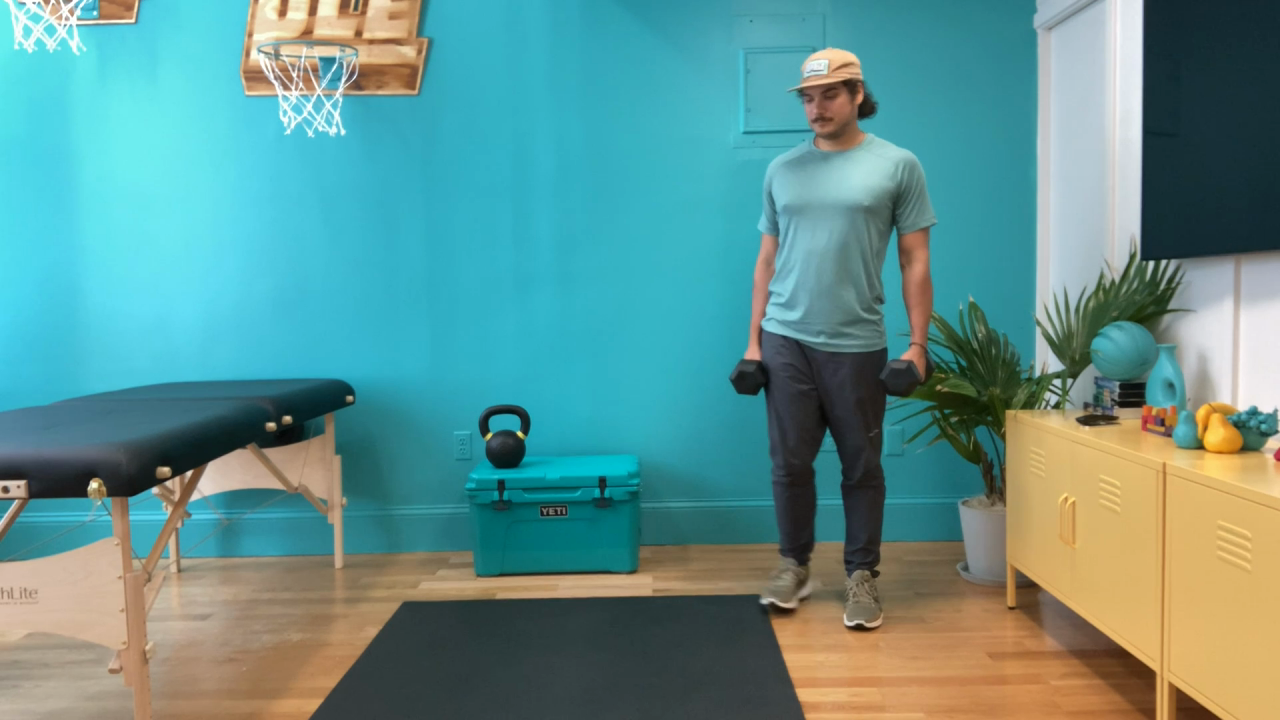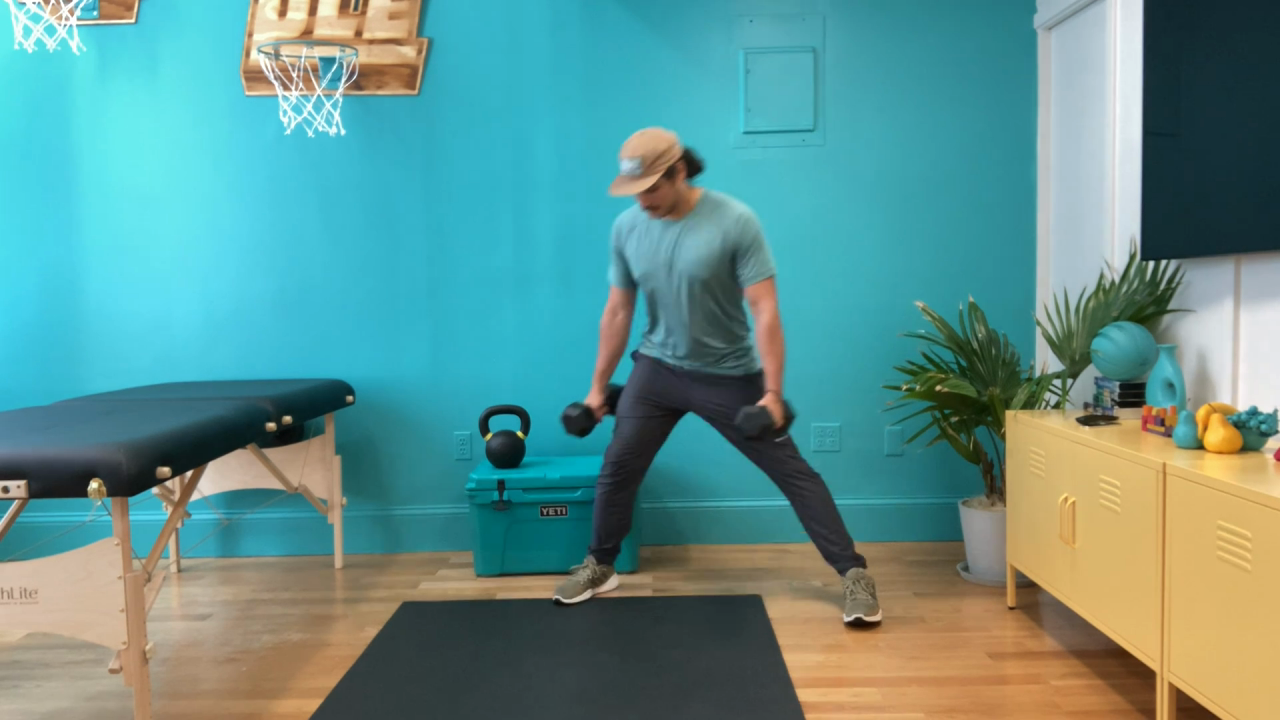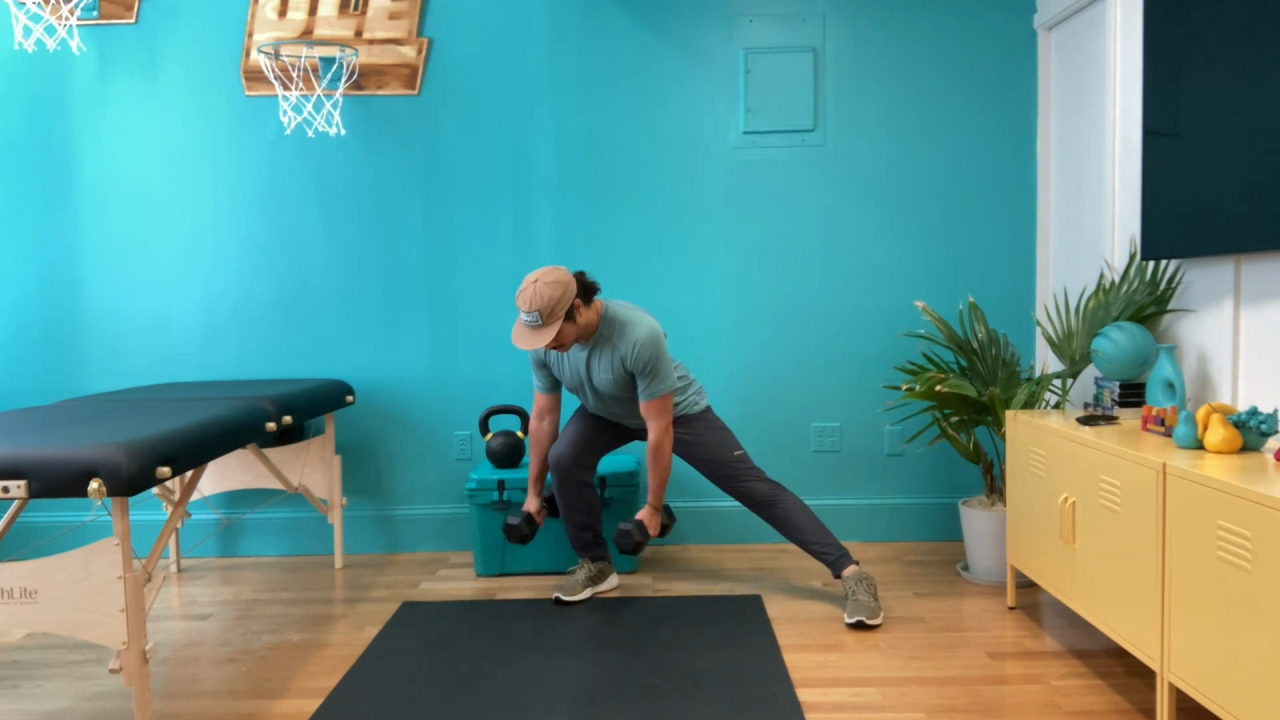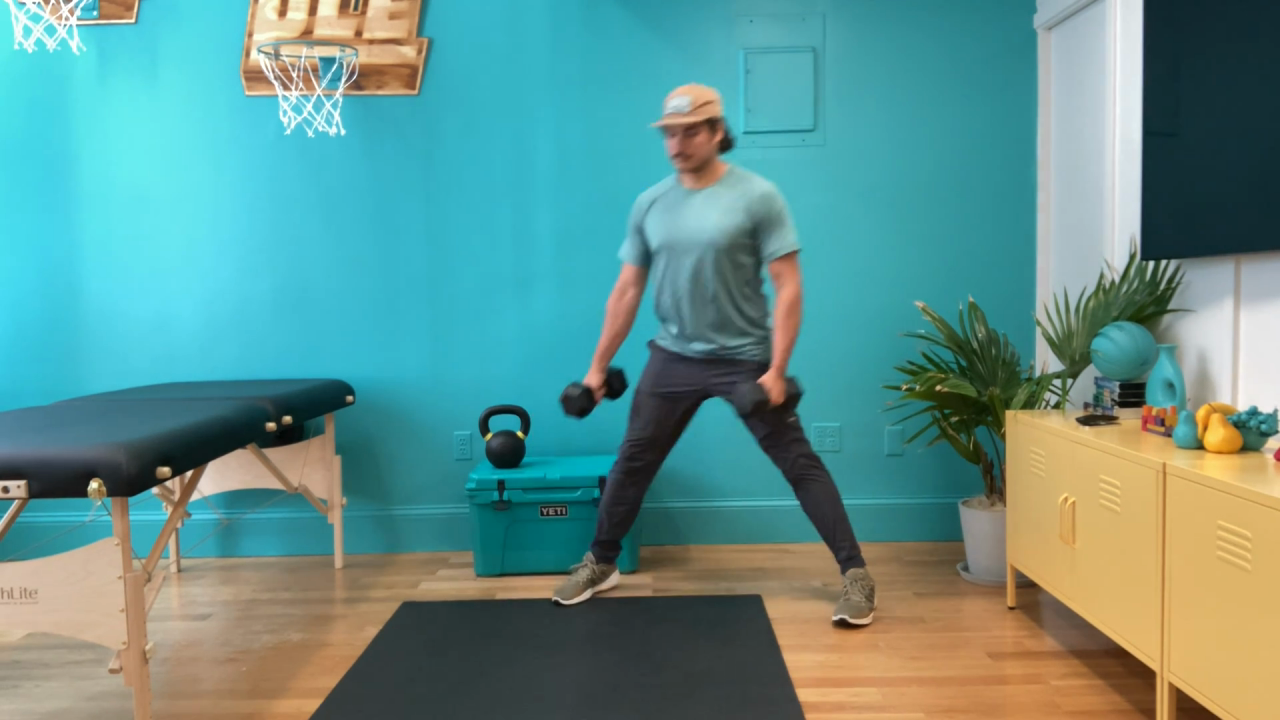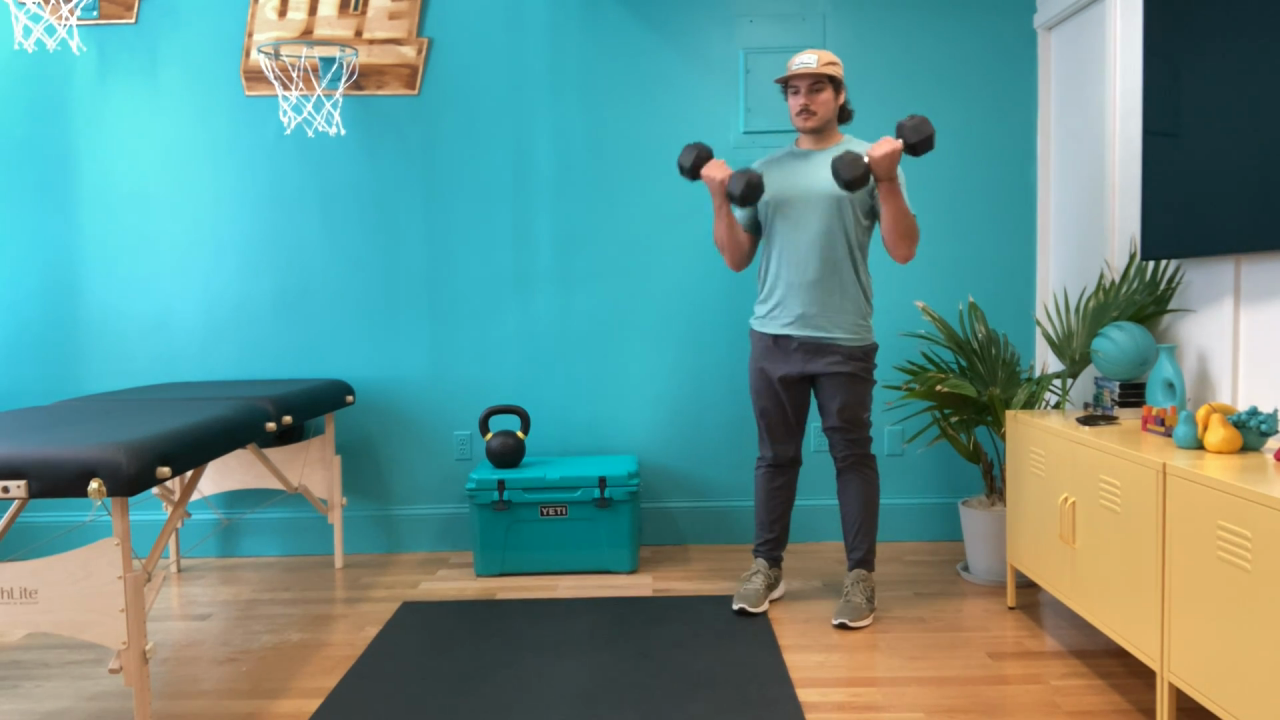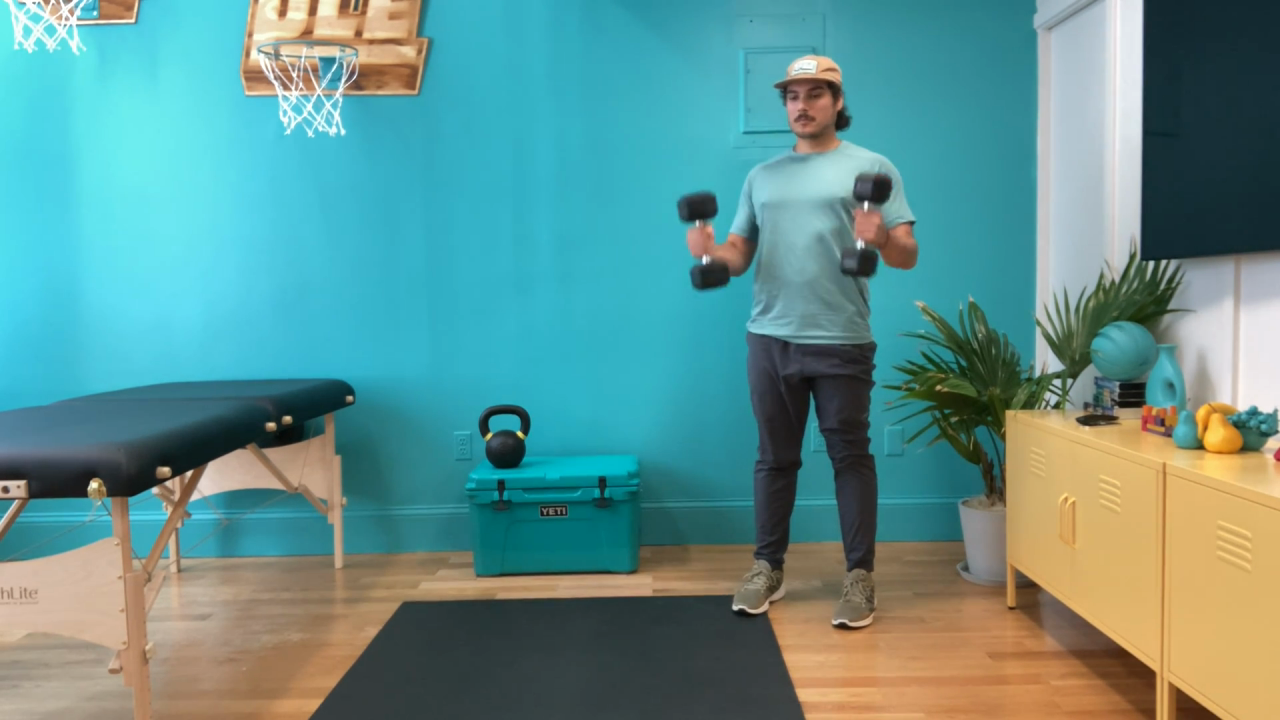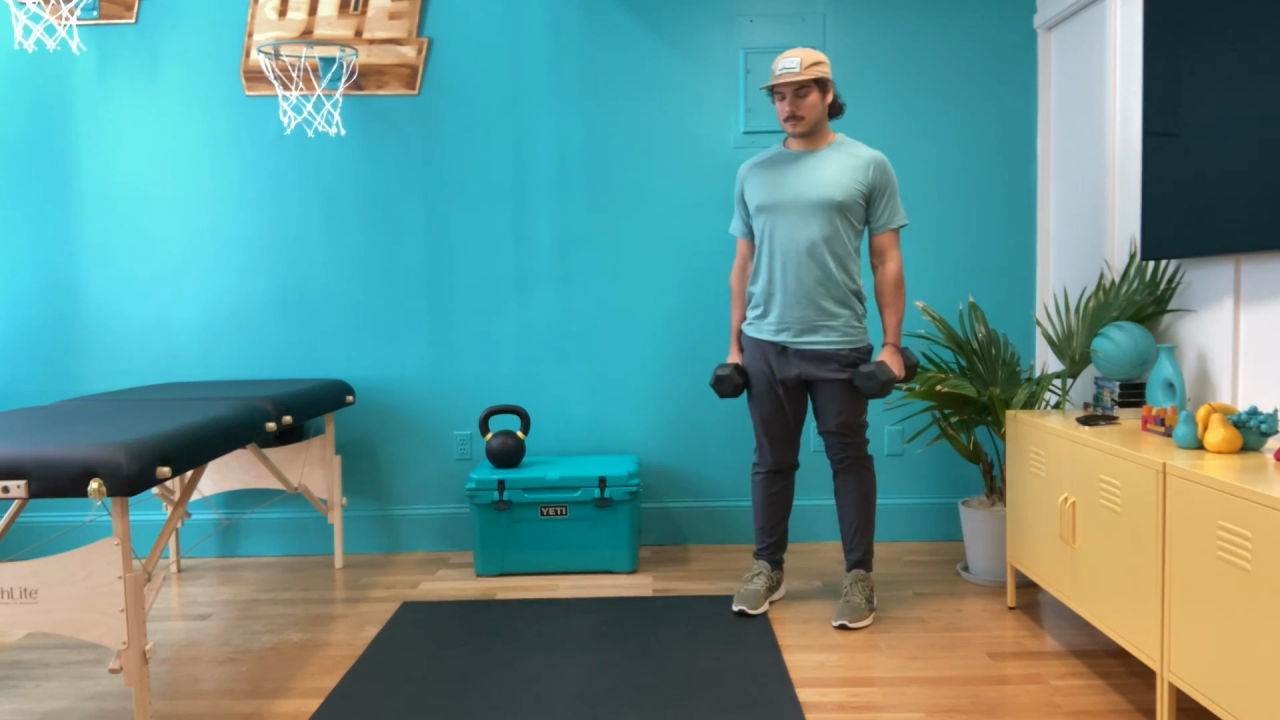
dt=0.7s
person 1, frame 1
left shoulder: (896, 165)
right shoulder: (782, 169)
left elbow: (915, 262)
right elbow: (768, 260)
left wrist: (919, 342)
right wrist: (754, 338)
left hip: (857, 348)
right hip: (788, 342)
left knee: (860, 467)
right knee: (789, 459)
left ankle: (860, 574)
right ankle: (794, 566)
person 1, frame 2
left shoulder: (734, 222)
right shoulder: (627, 227)
left elbow: (765, 312)
right elbow: (617, 311)
left wrist: (772, 392)
right wrist: (598, 386)
left hip: (729, 371)
right hip: (658, 365)
left knee: (791, 469)
right knee: (620, 462)
left ankle: (853, 571)
right ankle: (600, 564)
person 1, frame 3
left shoulder: (638, 335)
right shoulder: (544, 345)
left elbow: (659, 430)
right elbow: (543, 418)
left wrist: (654, 507)
right wrist: (533, 491)
left hip: (678, 410)
left knee: (754, 486)
right knee: (565, 461)
left ankle: (851, 573)
right ankle: (595, 564)
person 1, frame 4
left shoulder: (757, 197)
right shoulder: (649, 203)
left elbow: (788, 288)
right elbow: (628, 288)
left wrist: (777, 370)
right wrist: (598, 365)
left hip: (744, 355)
right hip: (673, 355)
left knee: (798, 460)
right knee: (635, 455)
left ankle: (855, 572)
right ankle: (600, 562)
person 1, frame 5
left shoulder: (870, 161)
right shoulder: (764, 169)
left elbow: (904, 250)
right elbow: (736, 258)
left wrist: (886, 180)
right wrist: (719, 198)
left hip: (844, 340)
right hip: (773, 336)
left knee: (852, 454)
right knee: (775, 455)
left ankle: (860, 576)
right ankle: (766, 567)
person 1, frame 6
left shoulder: (872, 167)
right shoulder: (762, 176)
left elbow: (908, 254)
right elbow: (739, 257)
left wrist: (882, 237)
right wrist: (710, 251)
left hip: (843, 341)
right hip: (770, 339)
left knee: (851, 456)
right knee: (775, 457)
left ankle: (860, 575)
right ankle: (768, 566)
person 1, frame 7
left shoulder: (867, 165)
right shoulder: (753, 172)
left elbow: (887, 262)
right elbow: (743, 263)
left wrist: (892, 344)
right wrist: (735, 342)
left hip: (840, 345)
right hip: (768, 346)
left knee: (849, 459)
right knee: (773, 461)
left ankle: (858, 576)
right ankle: (768, 568)
